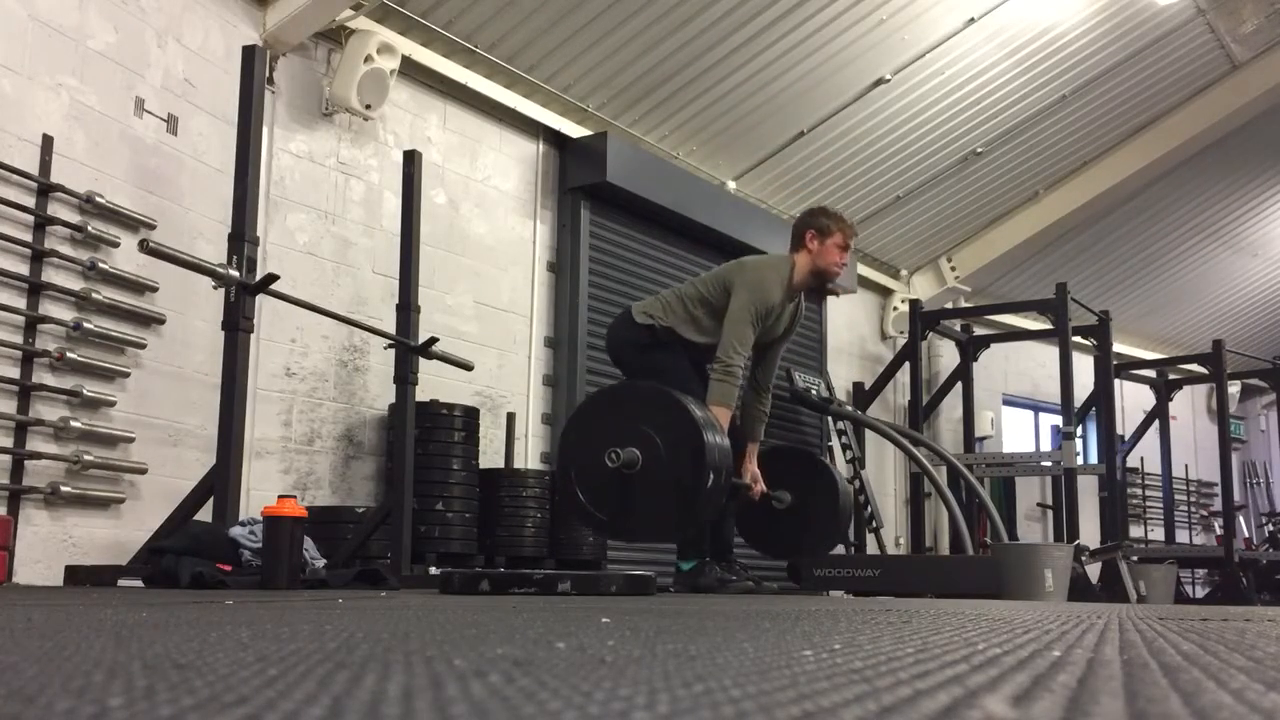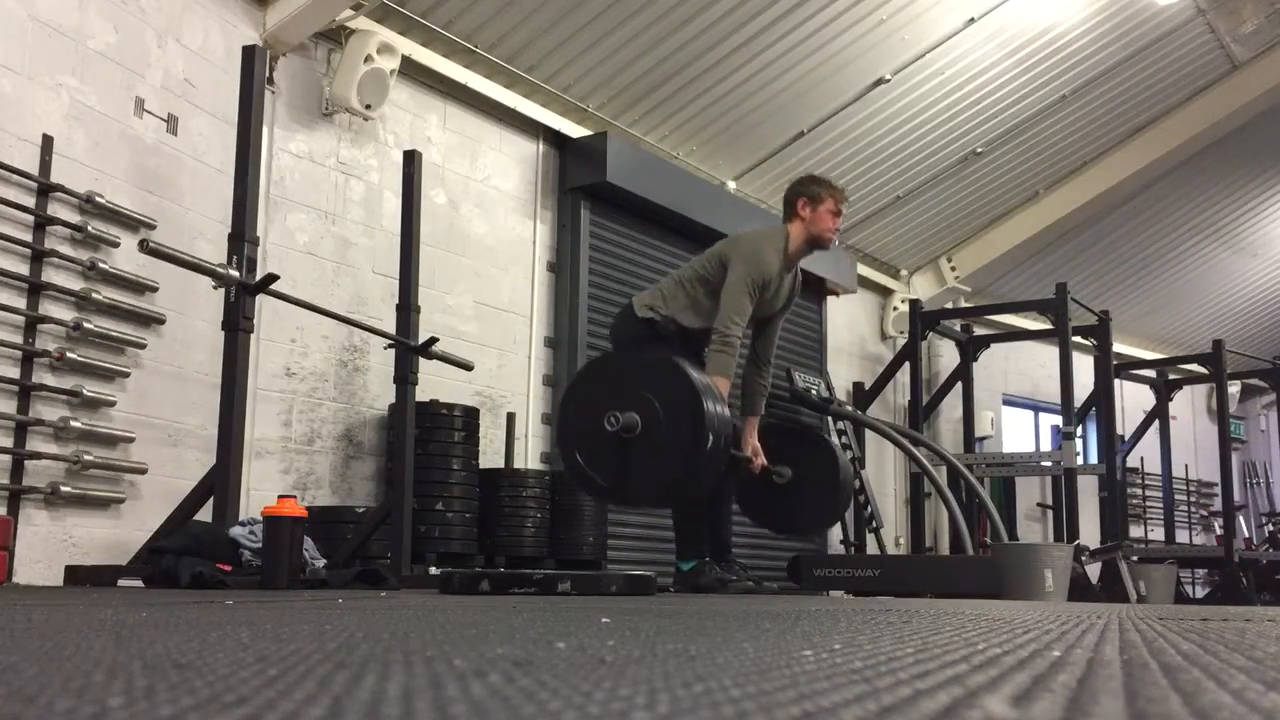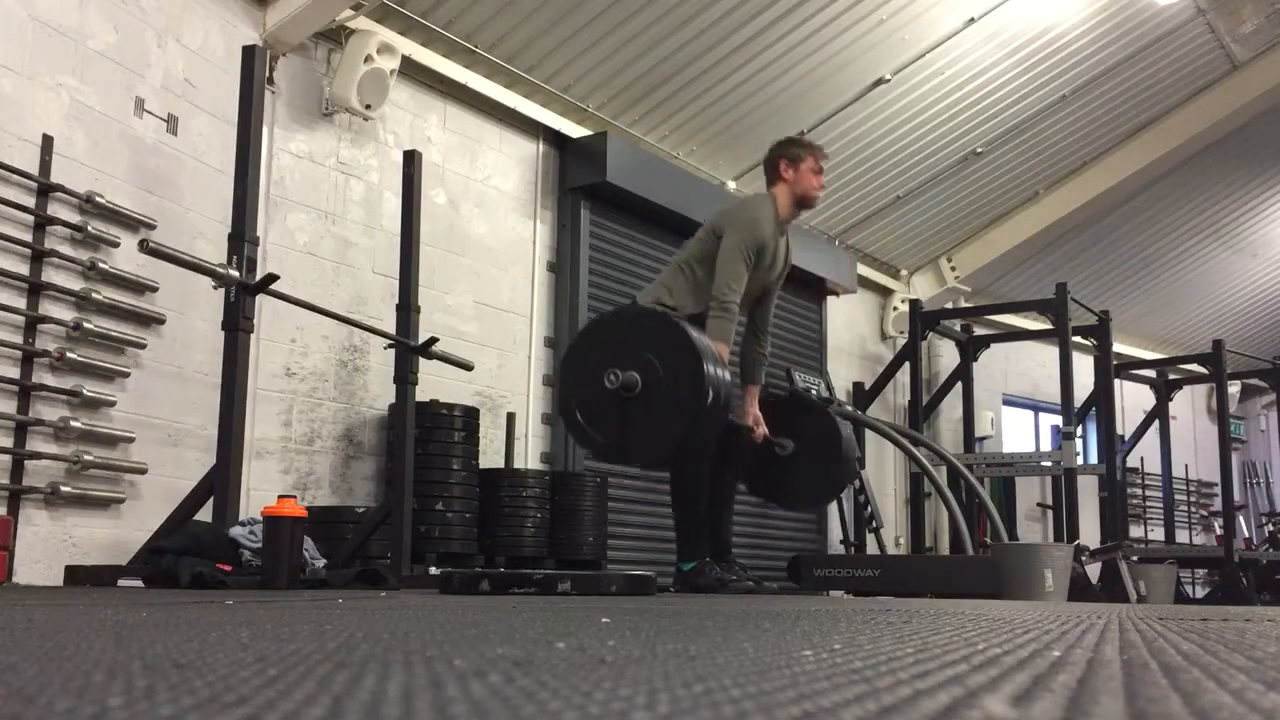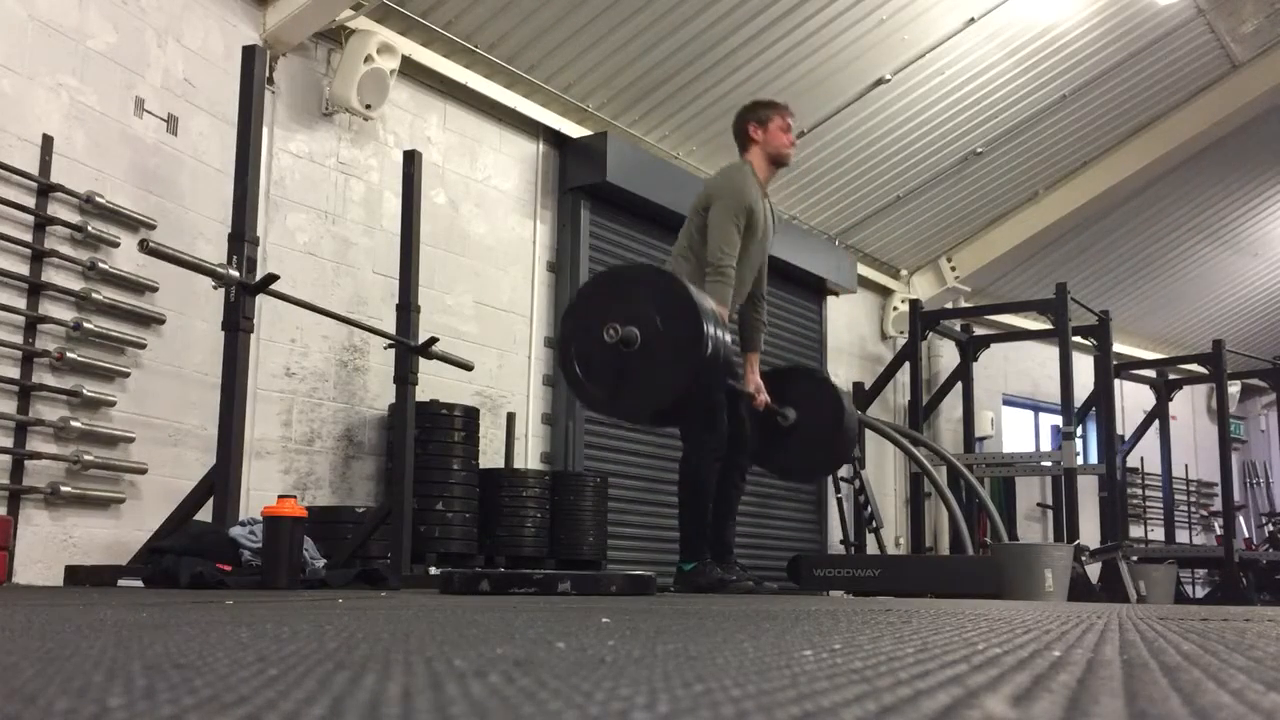
dt=0.2s
person 1, frame 1
left shoulder: (794, 305)
right shoulder: (762, 279)
left elbow: (760, 387)
right elbow: (729, 366)
left wrist: (750, 460)
left hip: (678, 346)
right hip: (643, 336)
left knee: (730, 445)
left ankle: (722, 560)
right ankle: (693, 566)
person 1, frame 2
left shoulder: (791, 277)
right shoulder: (758, 252)
left elbow: (761, 361)
right elbow: (726, 337)
left wrist: (750, 433)
left hip: (680, 337)
right hip: (647, 328)
left ankle: (720, 560)
right ankle: (692, 566)
person 1, frame 3
left shoulder: (782, 245)
right shoulder: (750, 218)
left elbow: (759, 330)
right elbow: (724, 305)
left wrist: (751, 404)
left knee: (730, 440)
right knee: (697, 434)
left ankle: (720, 559)
right ankle: (693, 565)
person 1, frame 4
left shoulder: (765, 204)
right shoulder: (734, 185)
left elbow: (754, 295)
right elbow: (719, 271)
left wrist: (752, 372)
left knee: (735, 442)
right knee: (708, 436)
left ankle: (720, 558)
right ankle: (694, 564)
